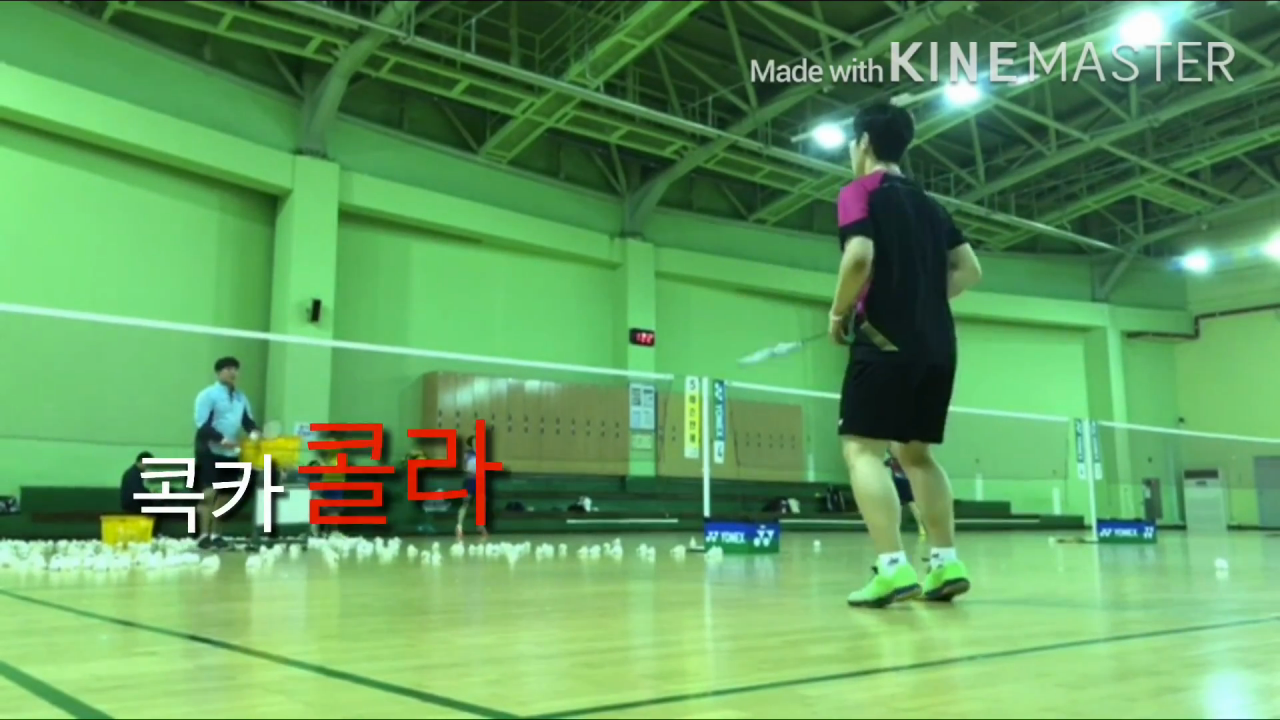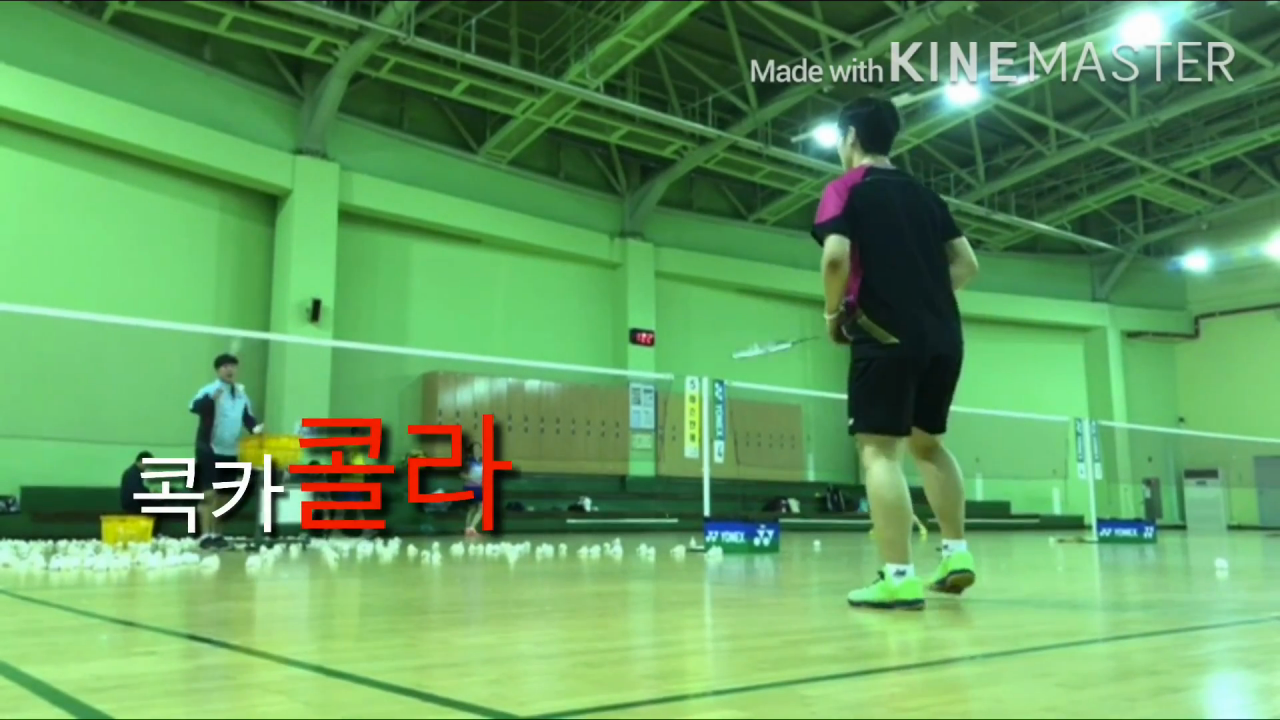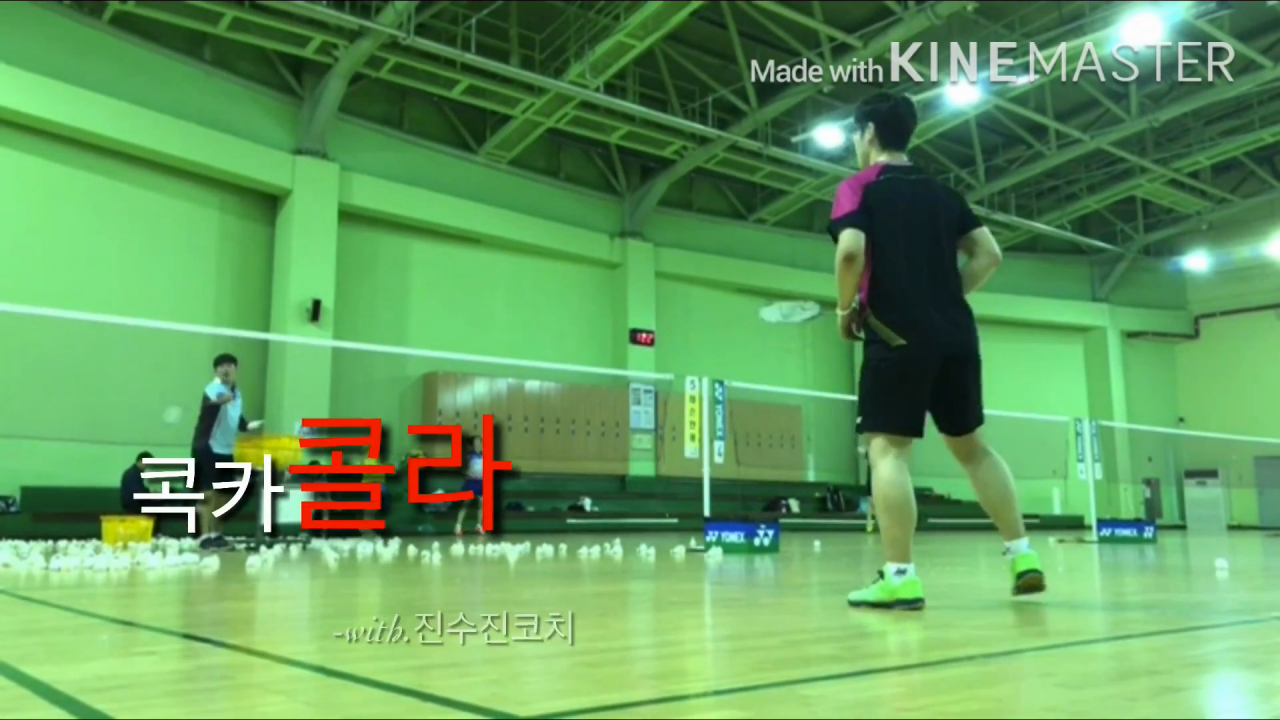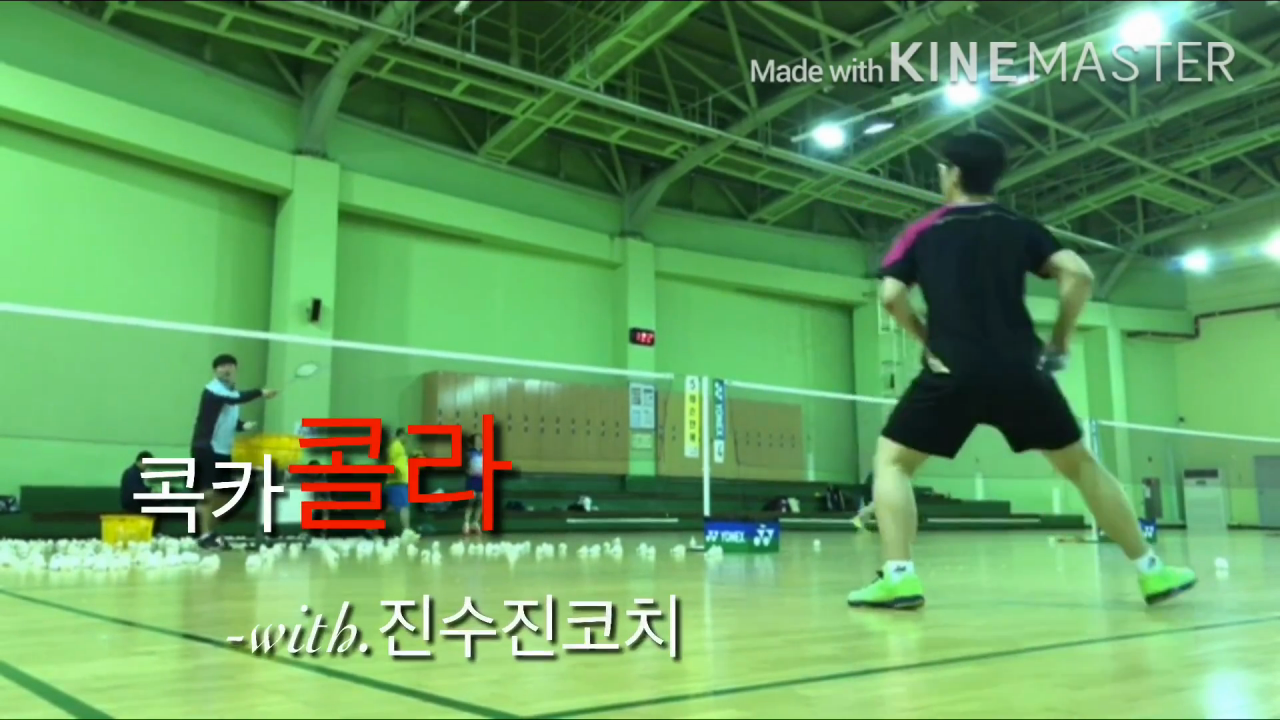
dt=0.3s
person 1, frame 1
left shoulder: (860, 194)
right shoulder: (927, 204)
left elbow: (859, 258)
right elbow: (968, 269)
left wrist: (839, 313)
left hip: (885, 344)
right hip: (938, 345)
left knee: (863, 453)
right knee: (916, 454)
left ankle: (894, 569)
right ankle: (946, 563)
person 1, frame 2
left shoulder: (845, 189)
right shoulder: (924, 194)
left elbow: (836, 257)
right elbow: (965, 263)
left wrist: (834, 312)
left hip: (886, 337)
right hip: (944, 337)
left knee: (879, 451)
right knee: (927, 444)
left ankle: (898, 578)
right ankle: (956, 552)
person 1, frame 3
left shoulder: (858, 187)
right shoulder: (941, 191)
left elbow: (852, 250)
right elbow: (989, 254)
left wrist: (846, 307)
left hip: (898, 340)
right hip: (957, 337)
left knee: (886, 452)
right knee: (973, 449)
left ankle: (899, 577)
right ankle: (1022, 554)
person 1, frame 4
left shoulder: (923, 234)
right shoulder: (1022, 228)
left elbow: (891, 296)
right elbow: (1078, 275)
left wrist: (926, 337)
right wrist: (1060, 340)
left hip: (952, 371)
right hip: (1019, 368)
left knee: (891, 461)
right knee: (1080, 464)
left ankle: (898, 576)
right ankle: (1150, 570)
person 2, frame 1
left shoulder: (241, 398)
right shoulder: (208, 395)
left elbow: (247, 420)
right elbow: (202, 423)
left wrist: (253, 431)
right wrist: (221, 438)
left hip: (231, 454)
right hip: (209, 451)
right knee: (209, 493)
left ankle: (215, 535)
right ankle: (204, 536)
person 2, frame 2
left shoulder: (240, 394)
right shoulder: (209, 391)
left elbow: (247, 416)
right elbow: (195, 406)
left wrist: (255, 426)
right wrist: (212, 398)
left hip: (230, 452)
right hip: (210, 450)
left knee: (221, 495)
right knee: (208, 493)
left ankle: (215, 534)
right ankle: (205, 536)
person 2, frame 3
left shoulder: (236, 393)
right shoulder: (214, 389)
right elbow: (216, 400)
left wrist: (248, 425)
right wrist: (221, 399)
left hip: (227, 451)
right hip: (207, 449)
left knee: (223, 493)
right knee: (207, 493)
left ankle: (216, 534)
right ankle: (205, 536)
person 2, frame 4
left shoulder: (230, 391)
right shoulder: (213, 390)
right elbow: (235, 398)
left wrist: (242, 425)
right wrist: (260, 393)
left hip: (224, 450)
right hip: (206, 448)
left knee: (218, 493)
right knee: (207, 493)
left ankle: (211, 532)
right ankle: (205, 536)
